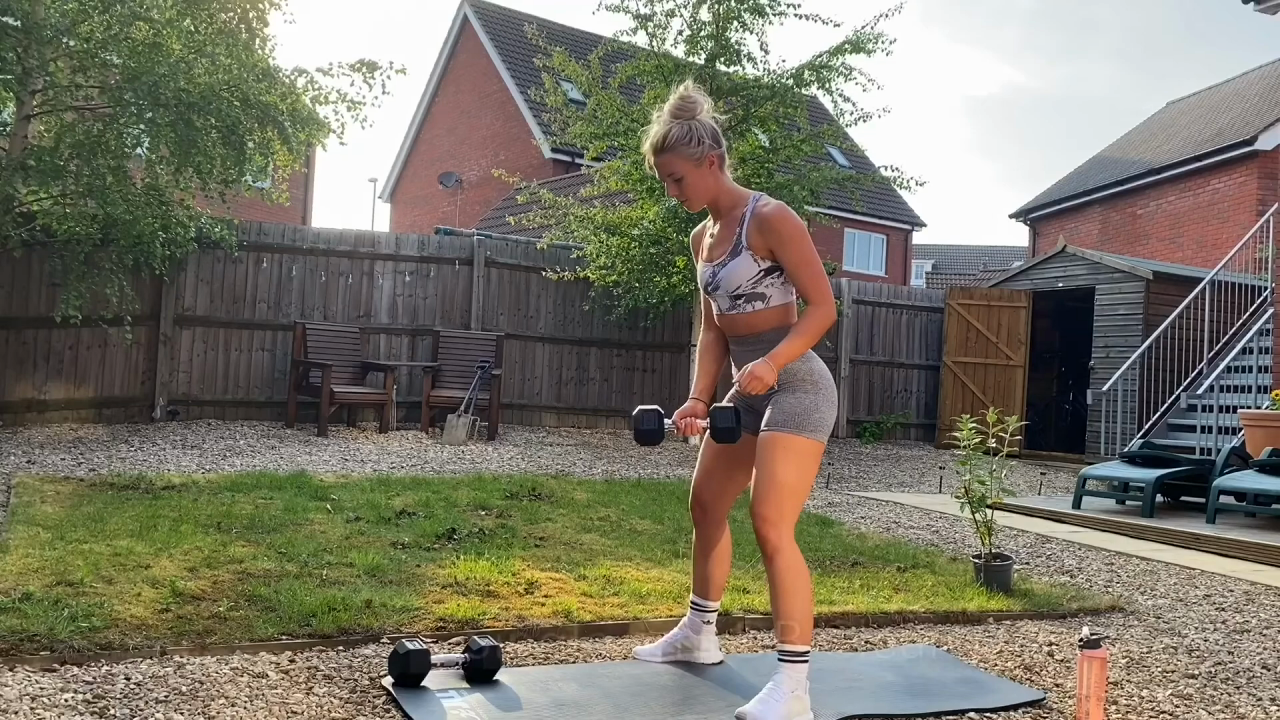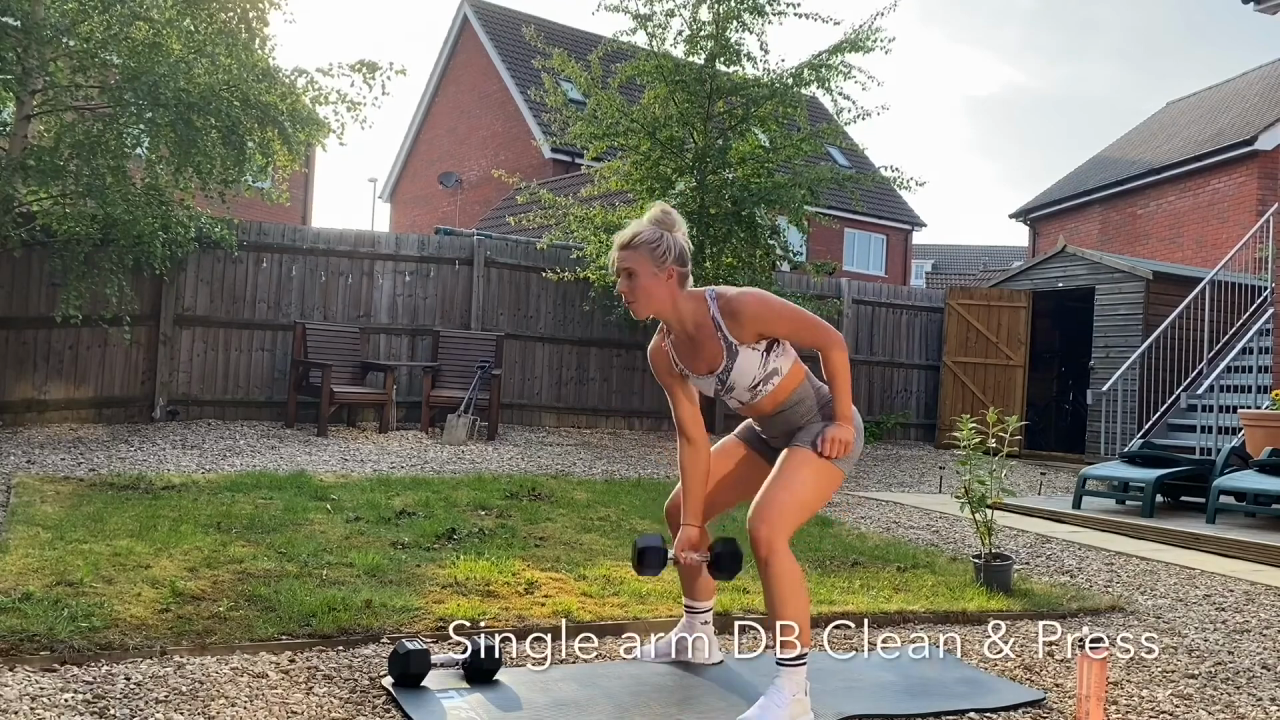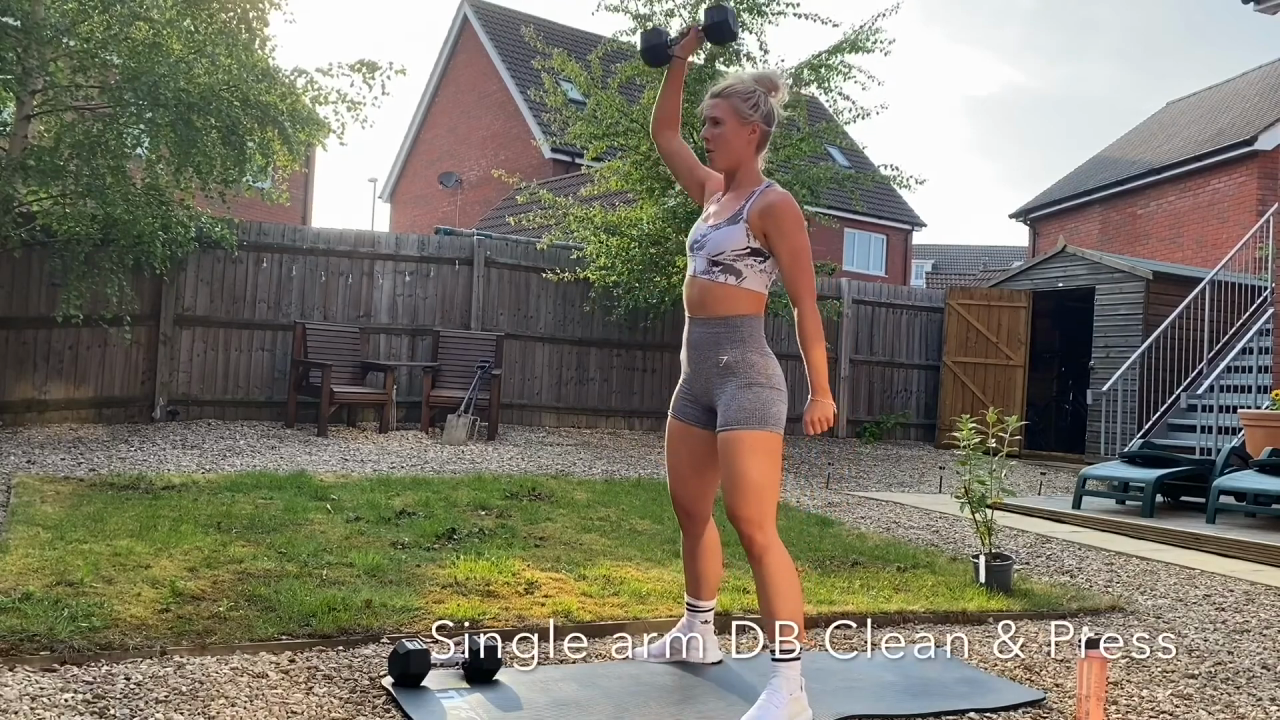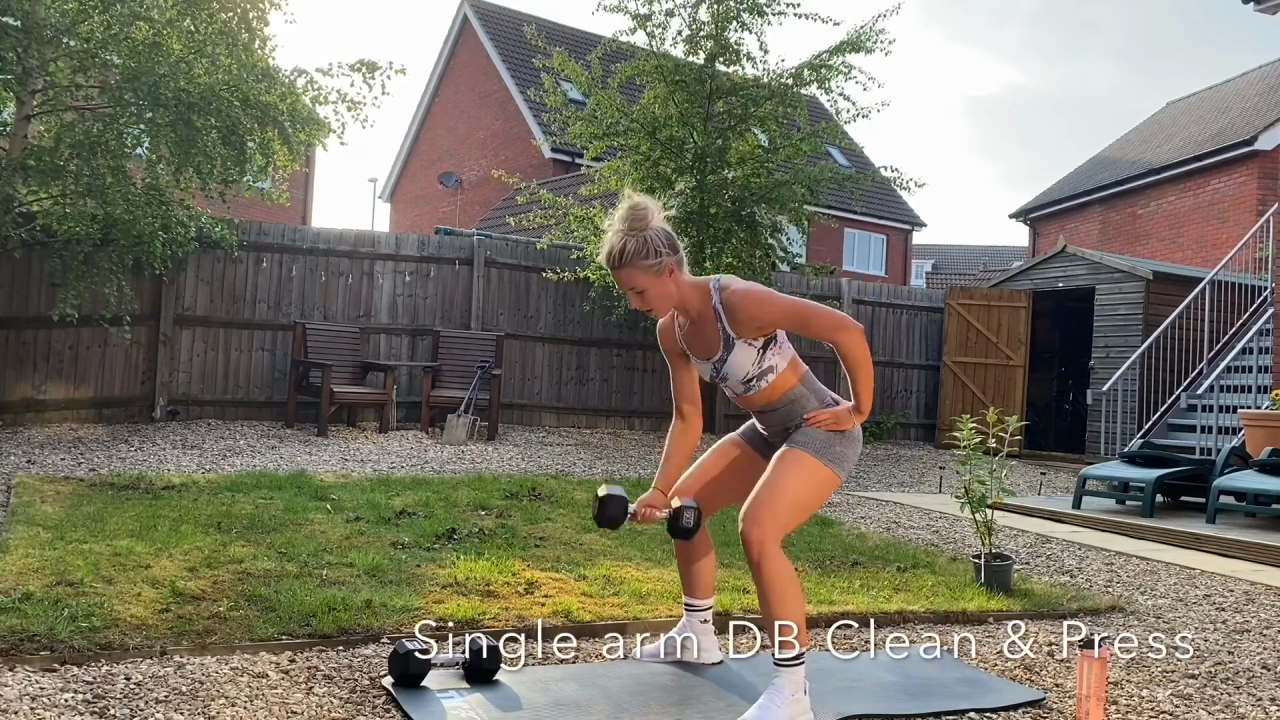
dt=1s
person 1, frame 1
left shoulder: (770, 218)
right shoulder: (703, 237)
left elbow: (823, 307)
left wrist: (771, 363)
right wrist: (699, 397)
left hip: (796, 386)
right hip: (745, 392)
left knee: (771, 527)
right knee: (705, 508)
right ankle: (699, 634)
person 1, frame 2
left shoulder: (737, 307)
right shoulder: (662, 352)
left elbow: (831, 340)
right elbow: (692, 440)
left wrist: (843, 416)
right wrist: (692, 525)
left hip: (820, 427)
right hip: (767, 432)
left knee: (764, 529)
right knee: (678, 510)
right ankle: (698, 632)
person 1, frame 3
left shoulder: (774, 206)
right shoulder: (711, 190)
left elbow: (806, 303)
right elbow: (662, 133)
left wrist: (821, 390)
right wrist: (678, 63)
left hip: (745, 373)
right hip: (697, 373)
left knee: (753, 526)
right knee: (689, 510)
right ankle: (698, 634)
person 1, frame 4
left shoulder: (739, 300)
right shoulder: (671, 330)
left elbow: (848, 330)
right elbow: (688, 420)
left wrist: (860, 410)
right wrist: (660, 492)
left hip: (821, 428)
right hip: (768, 429)
left knee: (758, 532)
right knee: (686, 502)
right ankle: (699, 633)
